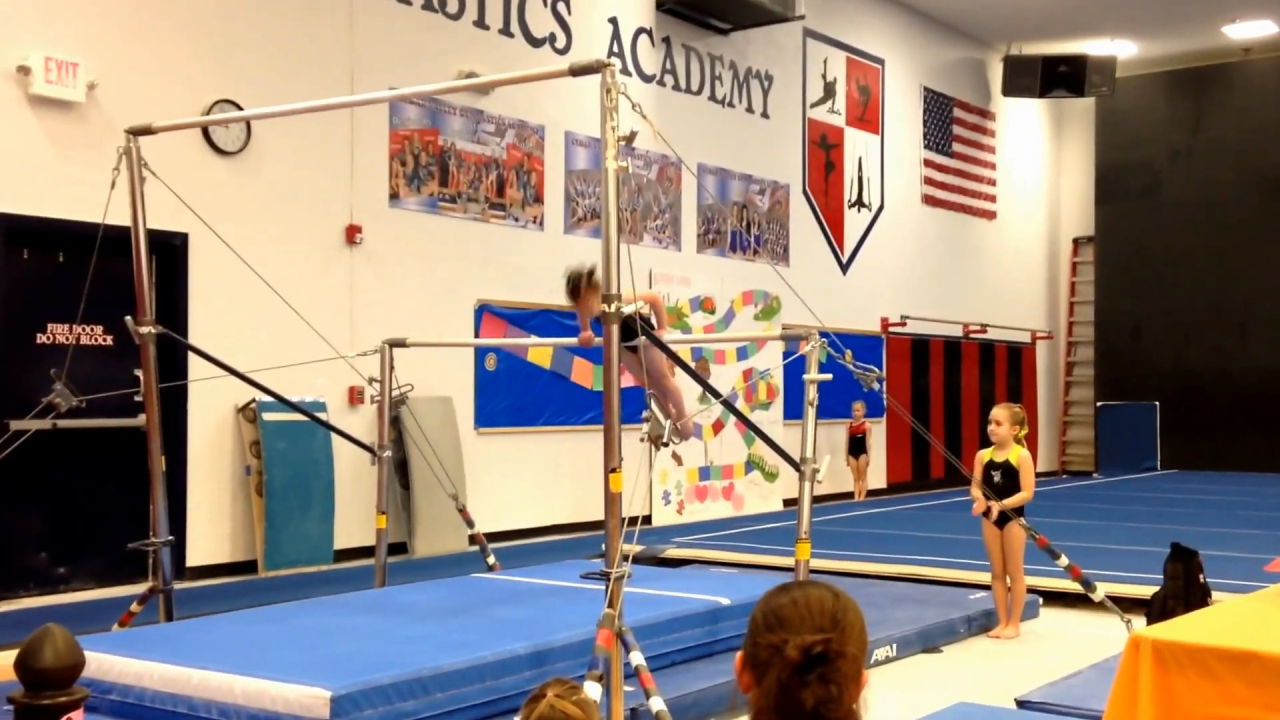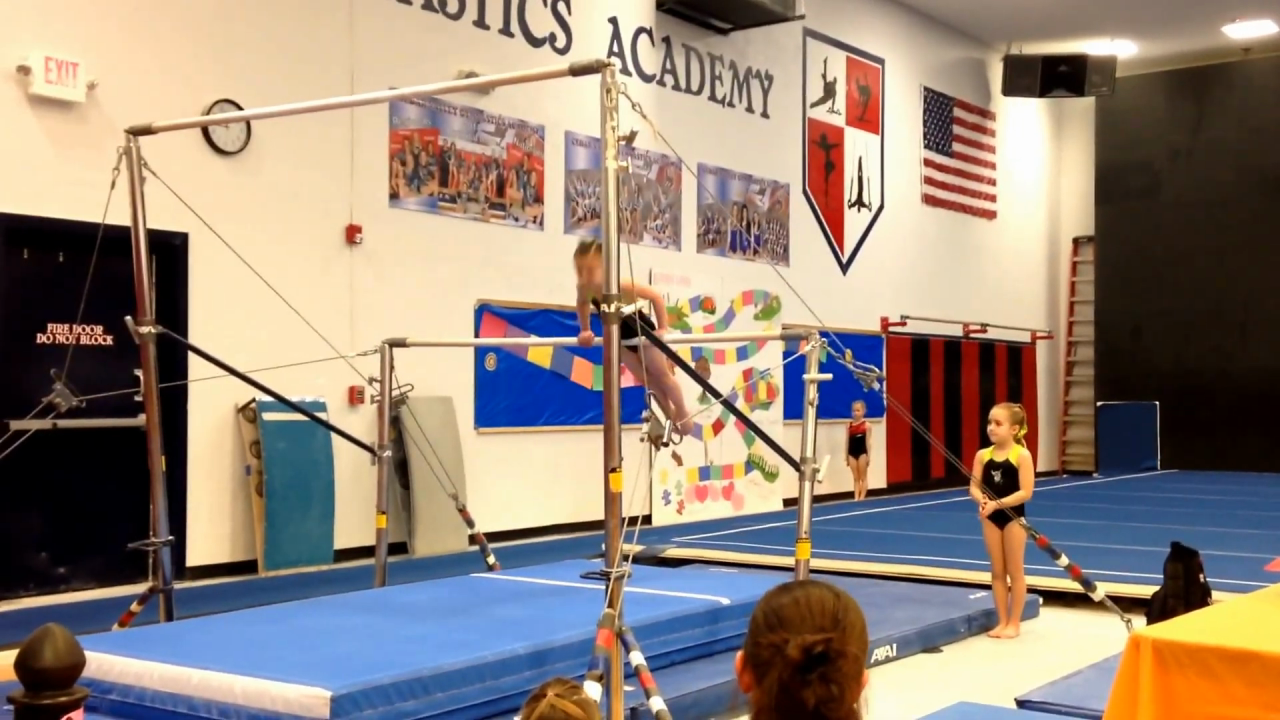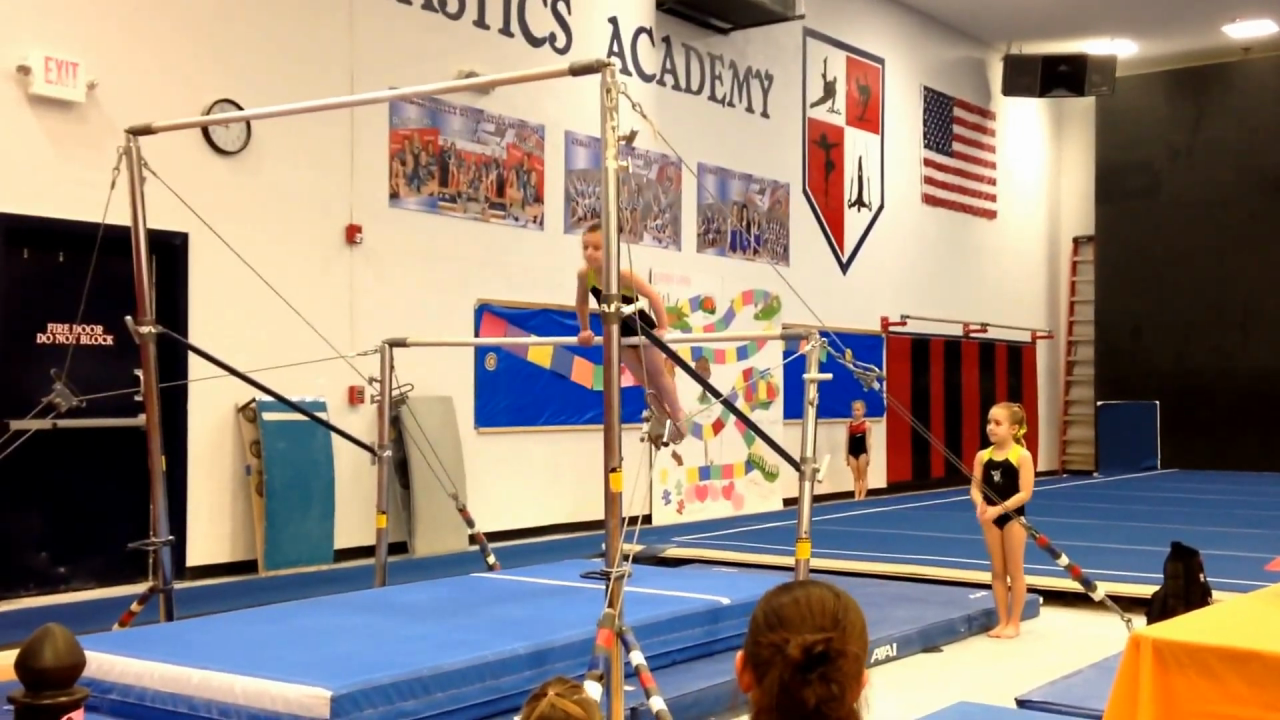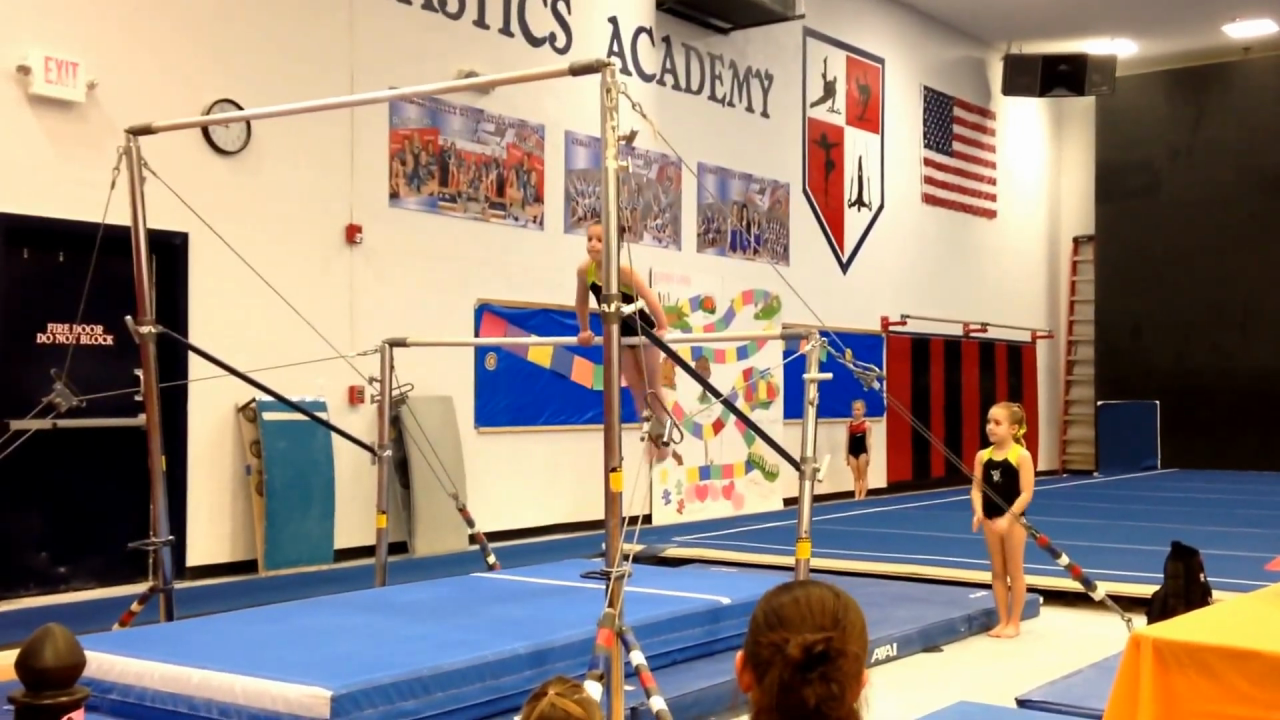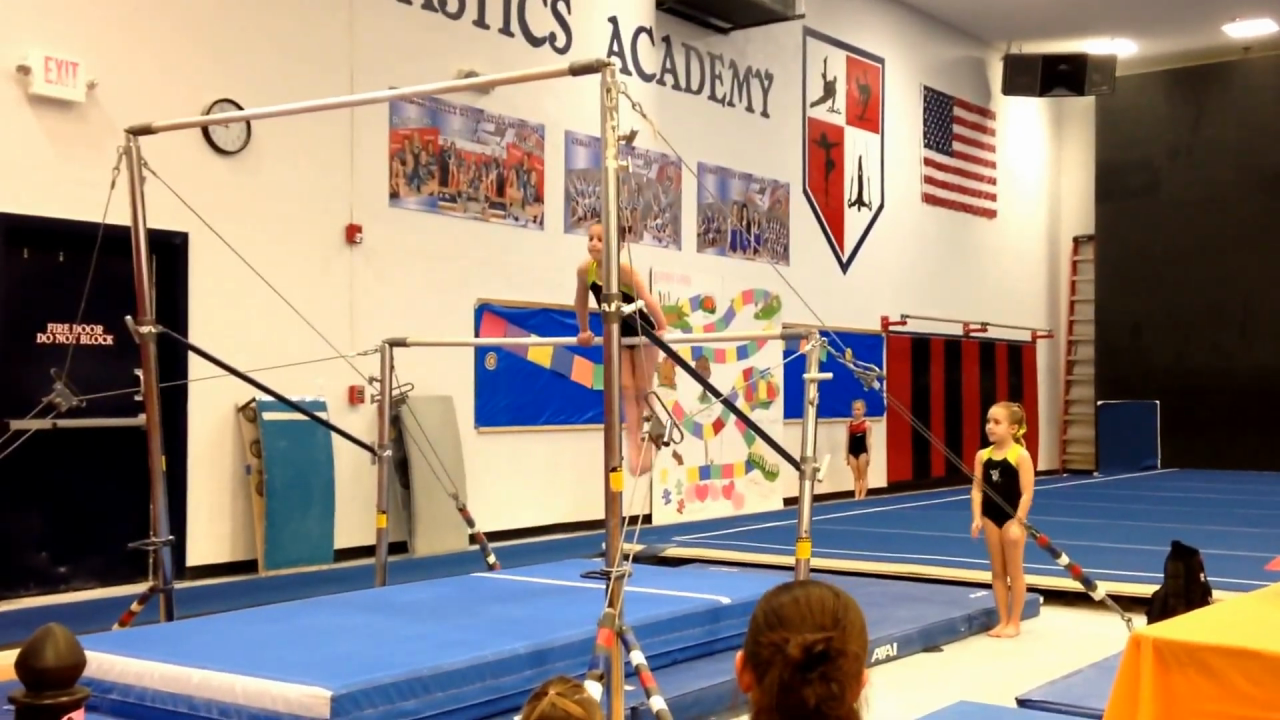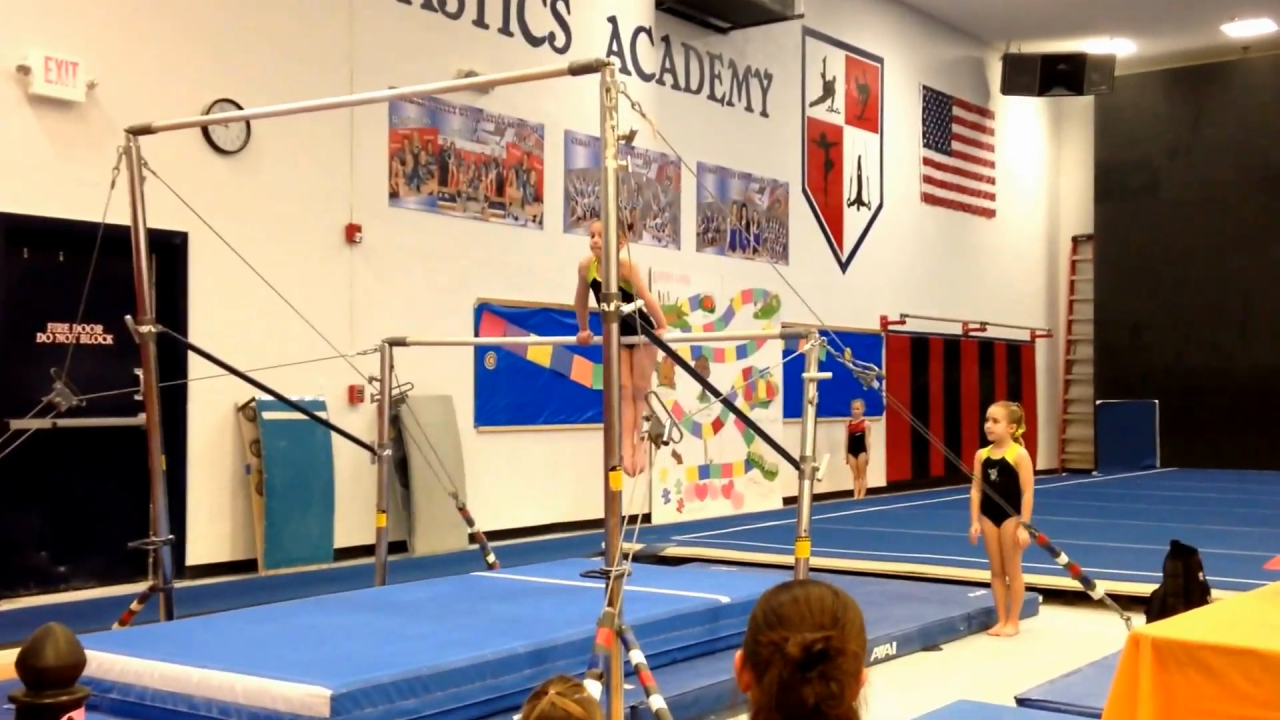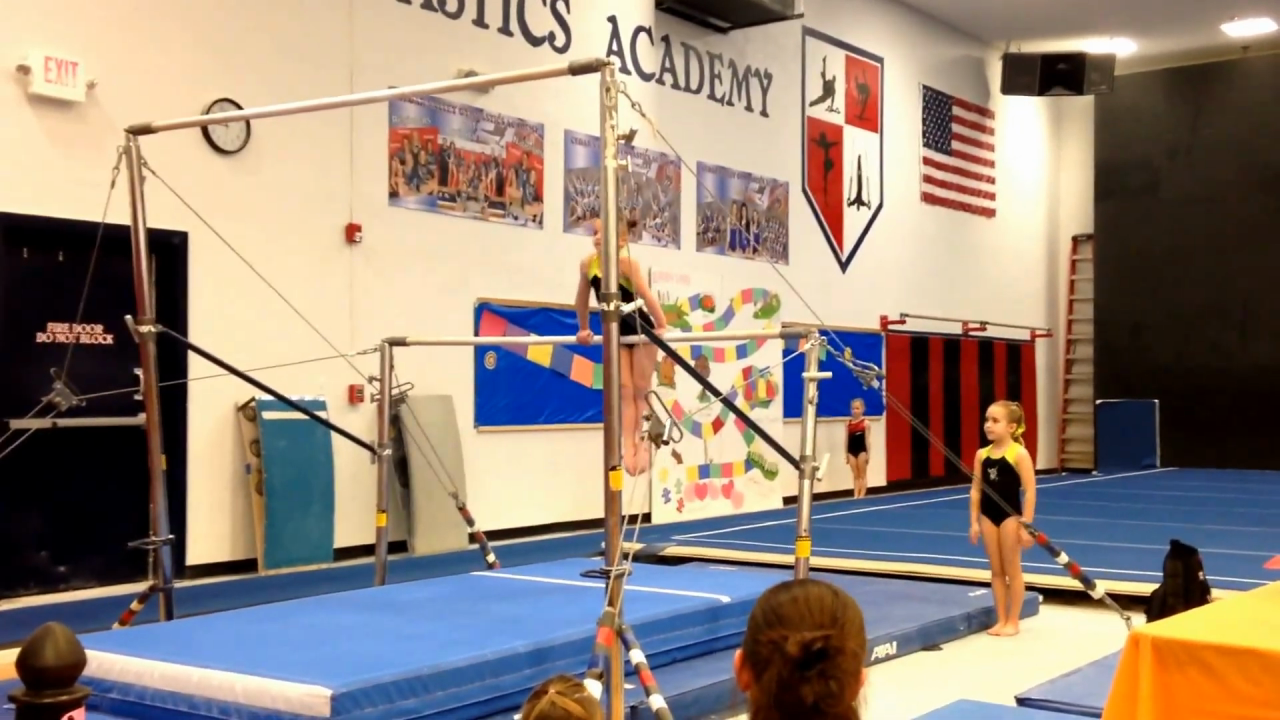
dt=0.1s
person 1, frame 1
left shoulder: (1022, 455)
right shoulder: (983, 455)
left elbow: (1027, 493)
right elbow: (975, 487)
left wrist: (1000, 505)
right wrist: (980, 500)
left hip: (1013, 518)
right hip: (990, 518)
left knee: (1014, 572)
right knee: (997, 572)
left ankle: (1014, 623)
right ankle: (1002, 622)
person 1, frame 2
left shoulder: (1022, 455)
right shoulder: (983, 455)
left elbow: (1025, 492)
right elbow: (974, 486)
left wrist: (997, 504)
right wrist: (982, 499)
left hip: (1013, 517)
right hip: (991, 517)
left knee: (1015, 572)
right knee: (997, 572)
left ankle: (1014, 623)
right ankle: (1002, 621)
person 1, frame 3
left shoulder: (1022, 455)
right shoulder: (983, 456)
left elbow: (1025, 493)
right elbow: (975, 488)
left wrist: (999, 509)
right wrist: (981, 505)
left hip: (1013, 518)
right hip: (991, 518)
left knee: (1015, 571)
right knee: (997, 572)
left ankle: (1014, 622)
right ankle: (1002, 621)
person 1, frame 4
left shoulder: (1021, 455)
right shoulder: (983, 456)
left elbow: (1026, 493)
right elbow: (976, 488)
left wrist: (1008, 517)
right wrist: (978, 512)
left hip: (1012, 518)
right hip: (990, 518)
left knee: (1014, 571)
right knee: (997, 571)
left ankle: (1014, 622)
right ankle: (1002, 621)
person 1, frame 5
left shoulder: (1020, 455)
right shoulder: (983, 455)
left elbow: (1027, 494)
right elbow: (977, 489)
left wrist: (1017, 523)
right wrist: (977, 518)
left hip: (1011, 519)
right hip: (991, 518)
left knee: (1014, 571)
right knee: (997, 571)
left ankle: (1014, 622)
right ankle: (1003, 620)
person 1, frame 6
left shoulder: (1019, 454)
right shoulder: (982, 455)
left elbow: (1028, 493)
right elbow: (976, 490)
left wrist: (1024, 526)
right wrist: (975, 520)
left hip: (1010, 517)
right hip: (989, 516)
left knee: (1012, 570)
right knee: (996, 570)
left ankle: (1013, 621)
right ankle: (1001, 619)
person 1, frame 7
left shoulder: (1019, 454)
right shoulder: (982, 454)
left elbow: (1030, 491)
right elbow: (976, 489)
left wrist: (1027, 525)
right wrist: (974, 521)
left hip: (1010, 516)
right hip: (988, 516)
left knee: (1012, 570)
right knee: (996, 570)
left ankle: (1013, 621)
right ankle: (1001, 619)
person 2, frame 1
left shoulder: (620, 299)
right shoulder: (583, 297)
left elbow: (655, 299)
left wrist: (662, 330)
right wrist: (585, 332)
left hip: (643, 335)
right hip: (621, 340)
left knee: (662, 379)
right knee: (648, 383)
left ankle: (683, 418)
right ankle: (671, 421)
person 2, frame 2
left shoulder: (620, 286)
right shoulder: (583, 286)
left elbow: (656, 297)
right elbow: (582, 308)
left wrist: (662, 329)
right wrist: (586, 331)
left hip: (641, 331)
right hip: (620, 335)
left knee: (662, 376)
right knee: (648, 381)
left ankle: (683, 415)
right ankle: (671, 417)
person 2, frame 3
left shoulder: (621, 274)
right shoulder: (584, 274)
left elbow: (652, 296)
right elbow: (582, 303)
left wrist: (663, 328)
right wrist: (585, 330)
left hip: (643, 329)
right hip: (621, 333)
left knee: (658, 377)
right knee: (646, 382)
left ankle: (677, 415)
right ankle: (666, 419)
person 2, frame 4
left shoulder: (622, 270)
right shoulder: (584, 270)
left elbow: (649, 299)
right elbow: (581, 303)
left wrist: (662, 328)
right wrist: (585, 330)
left hip: (643, 330)
right hip: (619, 334)
left knee: (651, 385)
right knee: (636, 387)
left ankle: (661, 432)
right ankle: (652, 438)
person 2, frame 5
left shoulder: (623, 268)
right shoulder: (585, 269)
left elbow: (647, 299)
right elbow: (581, 303)
left wrist: (662, 329)
right wrist: (584, 331)
left hip: (642, 330)
right hip: (618, 334)
left knee: (643, 390)
right knee: (627, 390)
right ankle: (634, 446)
person 2, frame 6
left shoulder: (624, 265)
right shoulder: (586, 266)
left elbow: (646, 297)
right elbow: (581, 301)
left wrist: (661, 327)
right wrist: (584, 330)
left hip: (641, 330)
right hip: (616, 334)
left knee: (640, 390)
right knee: (624, 391)
left ankle: (641, 447)
right ankle: (627, 448)
person 2, frame 7
left shoulder: (626, 262)
right shoulder: (588, 263)
left elbow: (646, 295)
right elbow: (582, 299)
left wrist: (661, 326)
right wrist: (584, 329)
left hip: (641, 330)
right hip: (616, 333)
left knee: (641, 389)
right knee: (625, 390)
left ankle: (642, 446)
right ankle: (628, 448)
